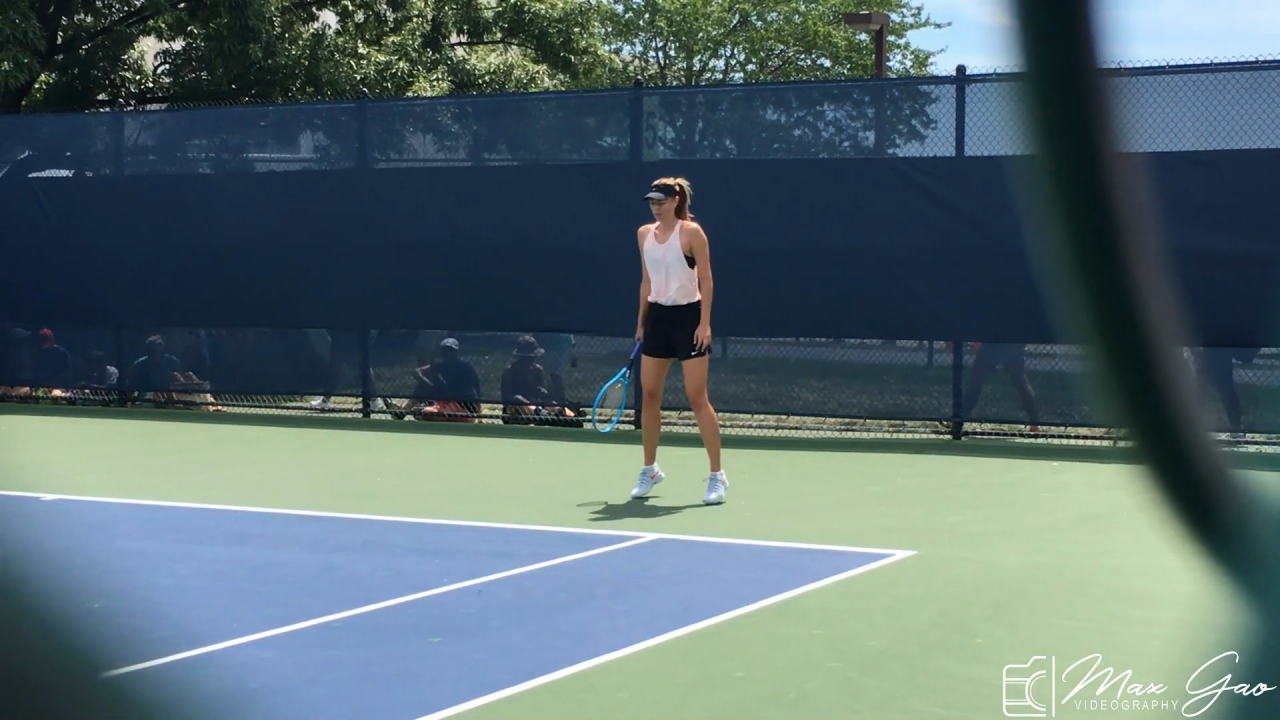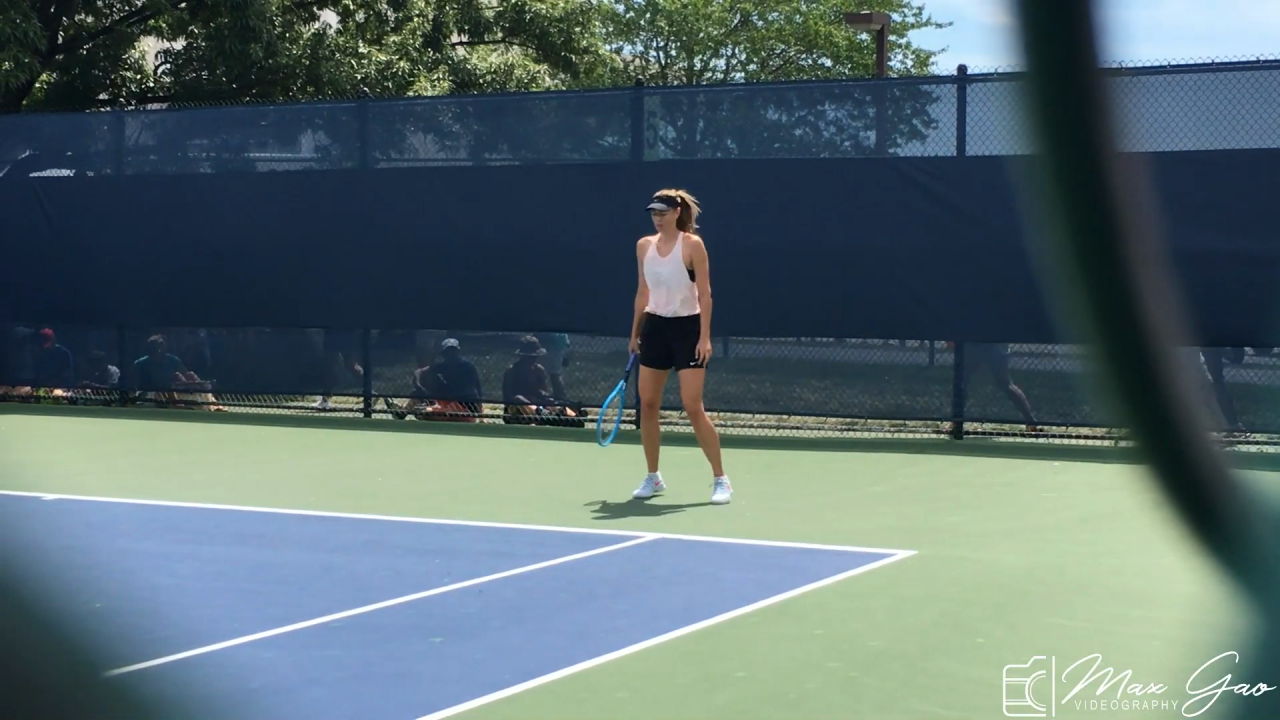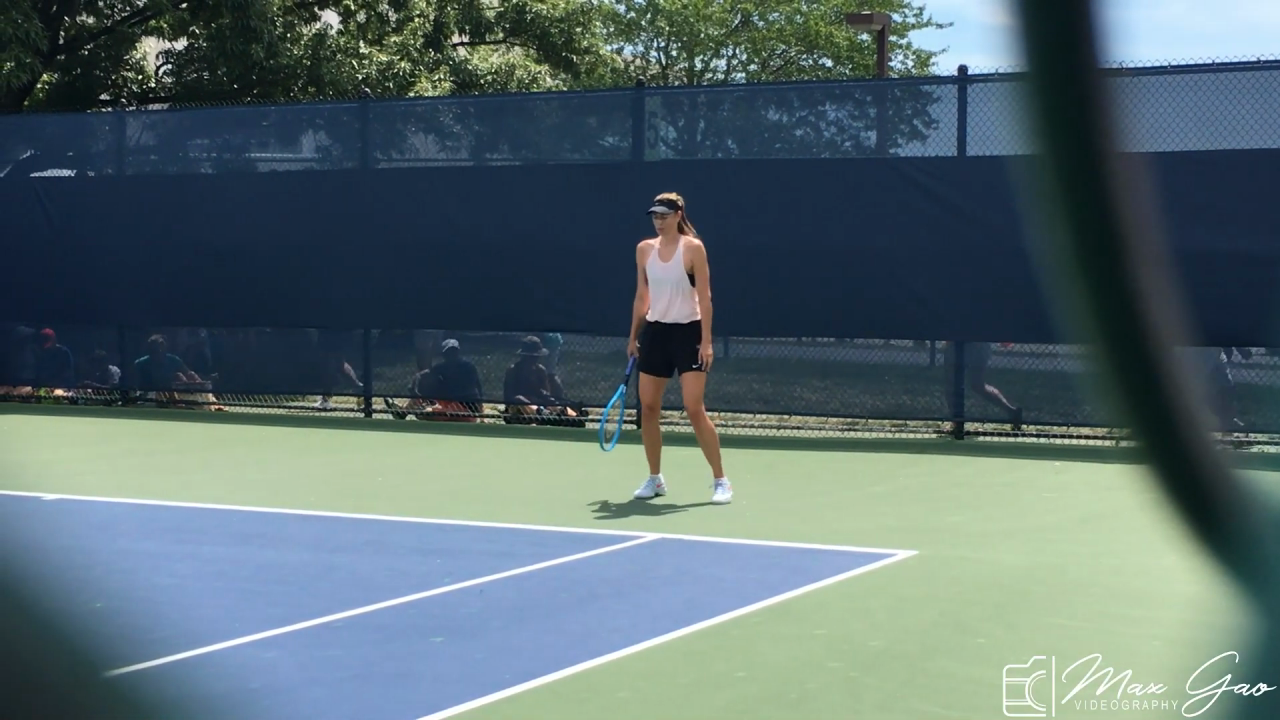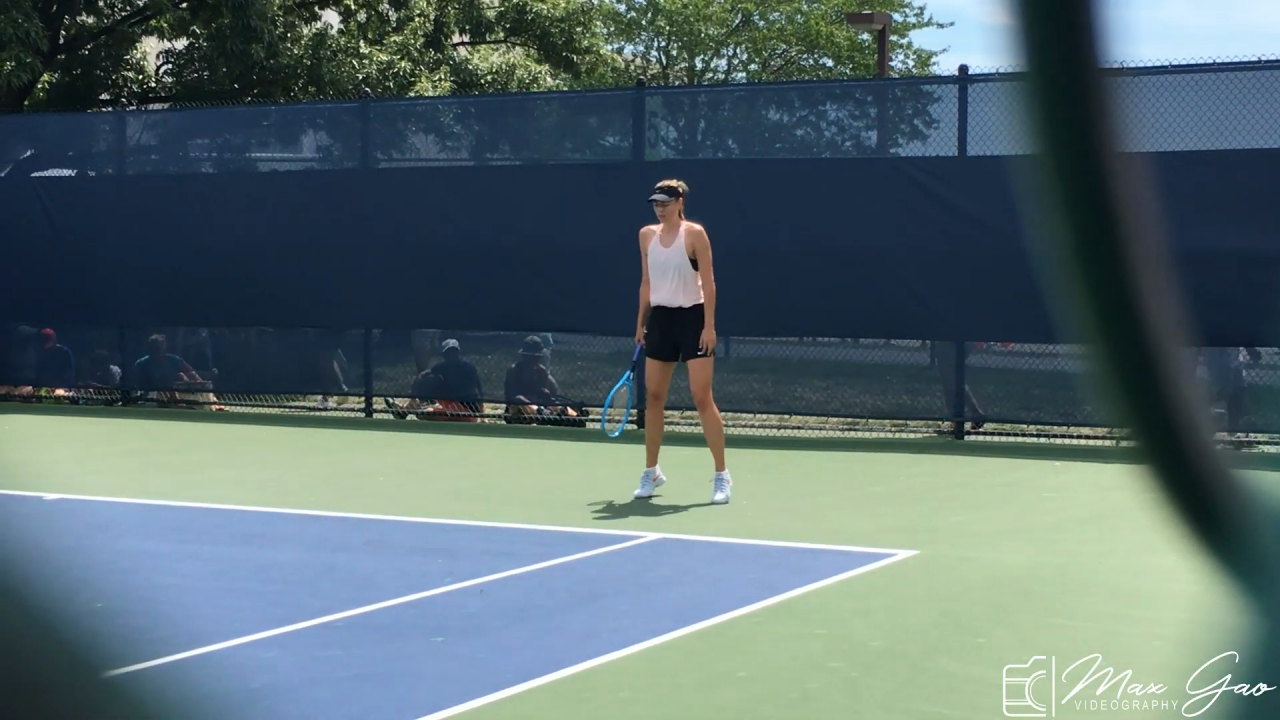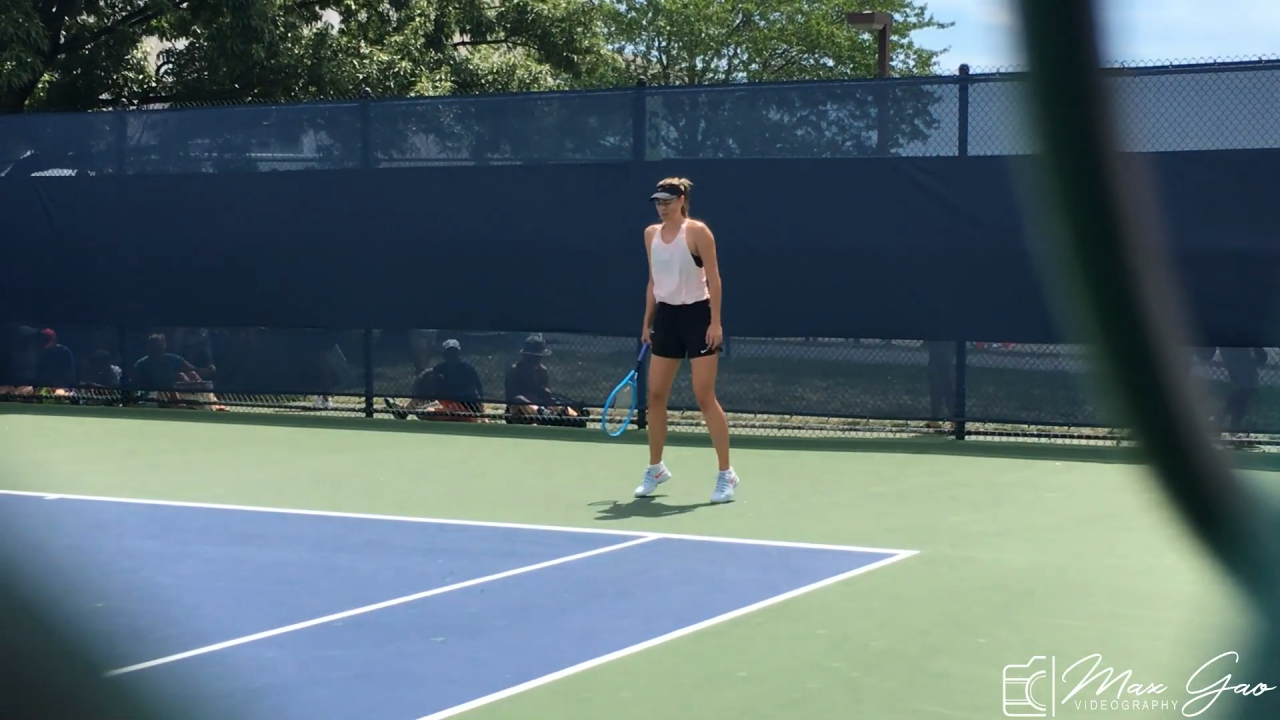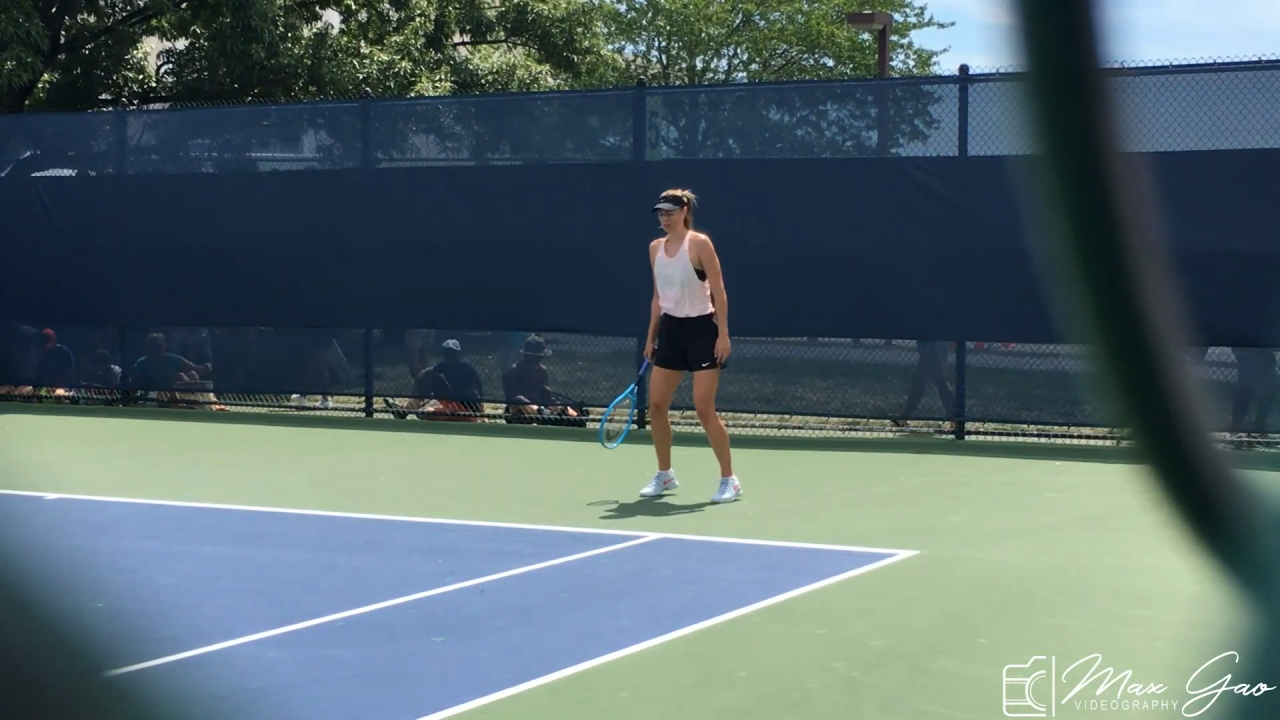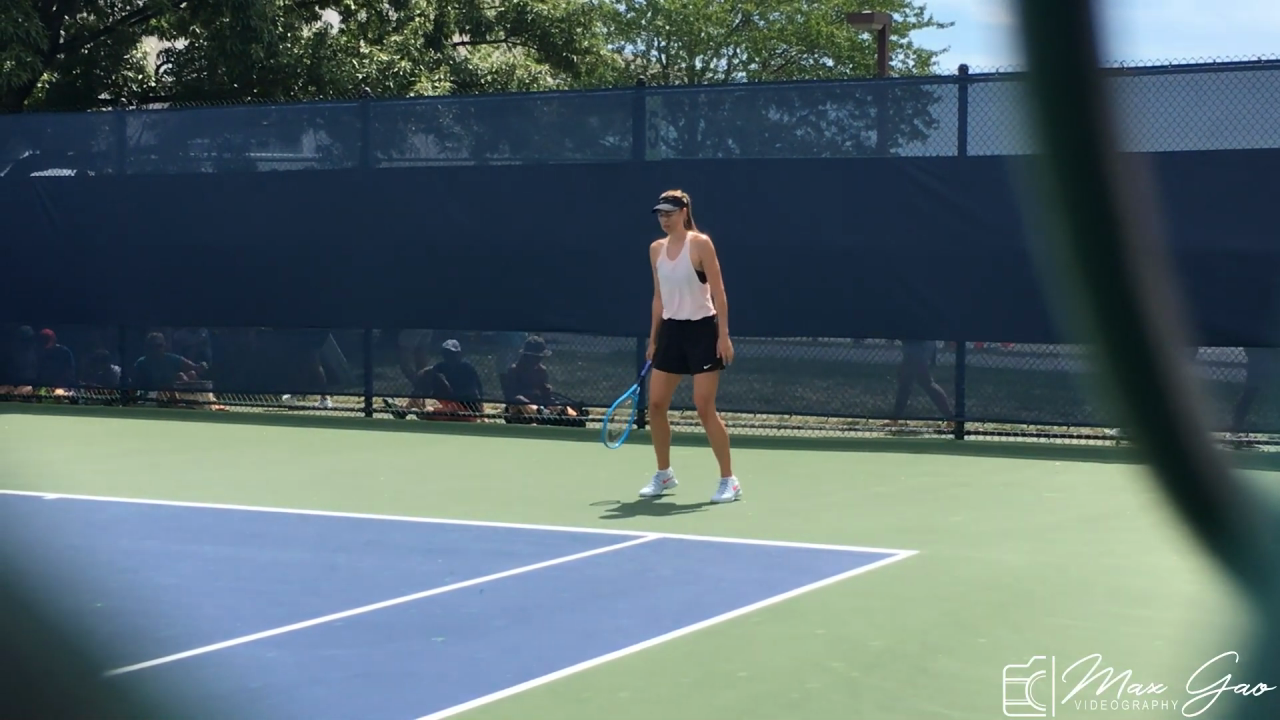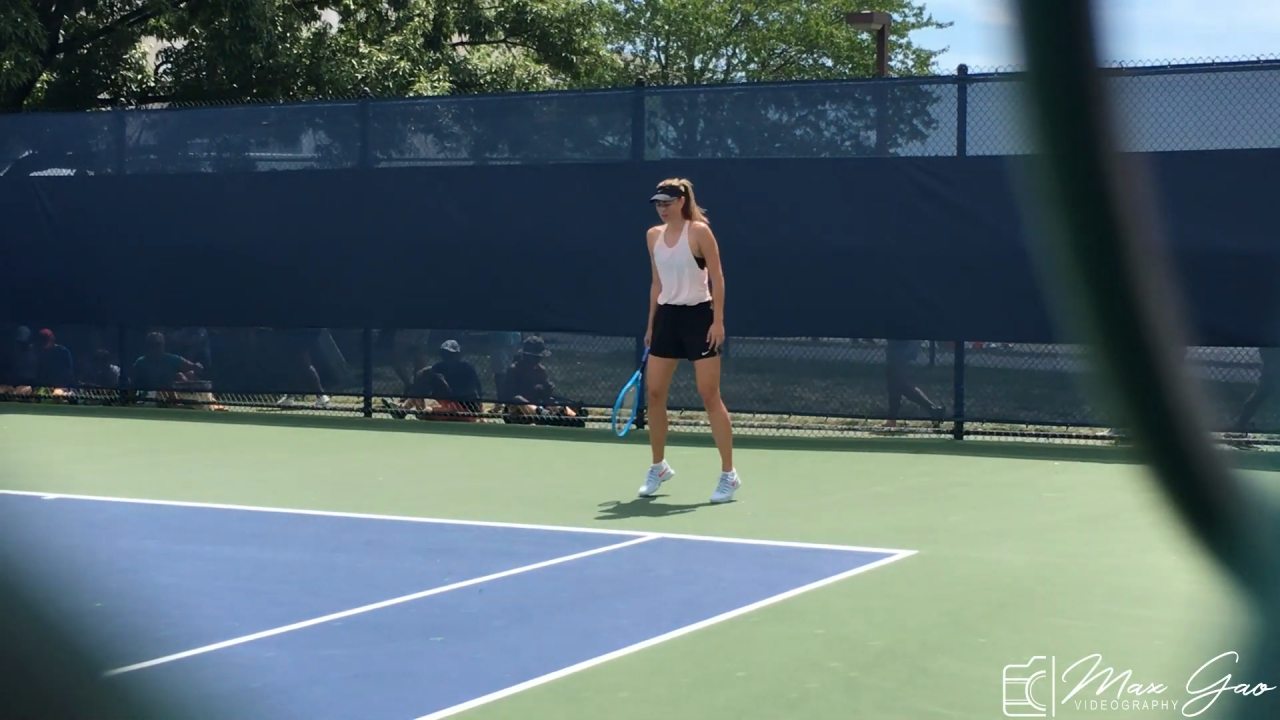
dt=0.1s
person 1, frame 1
left shoulder: (691, 232)
right shoulder: (644, 233)
left elbow: (706, 280)
left wrist: (705, 322)
right wrist: (640, 322)
left hip: (688, 316)
right hip: (657, 316)
left knee: (697, 399)
right knee: (649, 395)
left ankle: (717, 475)
right ankle: (649, 469)
person 1, frame 2
left shoulder: (692, 243)
right shoulder: (644, 245)
left elbow: (705, 292)
left wrist: (705, 336)
right wrist: (634, 333)
left hip: (687, 328)
right hip: (655, 328)
left knee: (693, 409)
right knee: (647, 406)
left ankle: (721, 479)
right ankle: (653, 477)
person 1, frame 3
left shoulder: (693, 247)
right shoulder: (644, 249)
left elbow: (705, 297)
left wrist: (707, 340)
right wrist: (633, 336)
left hip: (688, 333)
right hip: (655, 333)
left knee: (695, 410)
right knee: (648, 409)
left ankle: (721, 480)
right ankle: (655, 478)
person 1, frame 4
left shoulder: (694, 233)
right shoulder: (646, 235)
left elbow: (708, 283)
left wrist: (710, 325)
right wrist: (641, 322)
left hip: (692, 318)
right hip: (660, 319)
left knee: (701, 398)
right knee: (653, 397)
left ankle: (721, 474)
right ankle: (651, 471)
person 1, frame 5
left shoulder: (697, 231)
right shoulder: (651, 234)
left elbow: (714, 278)
left wrist: (716, 321)
right wrist: (647, 322)
left hip: (696, 315)
right hip: (666, 317)
left knee: (704, 397)
right knee: (656, 395)
left ankle: (726, 474)
right ankle: (655, 468)
person 1, frame 6
left shoulder: (699, 243)
right shoulder: (655, 248)
left elbow: (718, 291)
left wrist: (723, 334)
right wrist: (651, 336)
left hip: (701, 328)
right hip: (671, 330)
left knee: (704, 410)
right knee: (656, 405)
left ankle: (729, 479)
right ankle: (665, 474)
person 1, frame 7
left shoulder: (700, 243)
right shoulder: (656, 249)
left elbow: (718, 292)
left wrist: (724, 335)
right wrist: (652, 339)
left hip: (702, 330)
right hip: (672, 332)
left knee: (705, 410)
right knee: (656, 405)
left ankle: (729, 480)
right ankle: (664, 473)
person 1, frame 8
left shoulder: (699, 231)
right shoulder: (654, 235)
left elbow: (717, 278)
left wrist: (719, 320)
right wrist: (652, 323)
left hip: (698, 315)
right hip: (667, 317)
left knee: (710, 397)
right knee: (654, 394)
left ankle: (728, 474)
right ankle: (658, 466)
